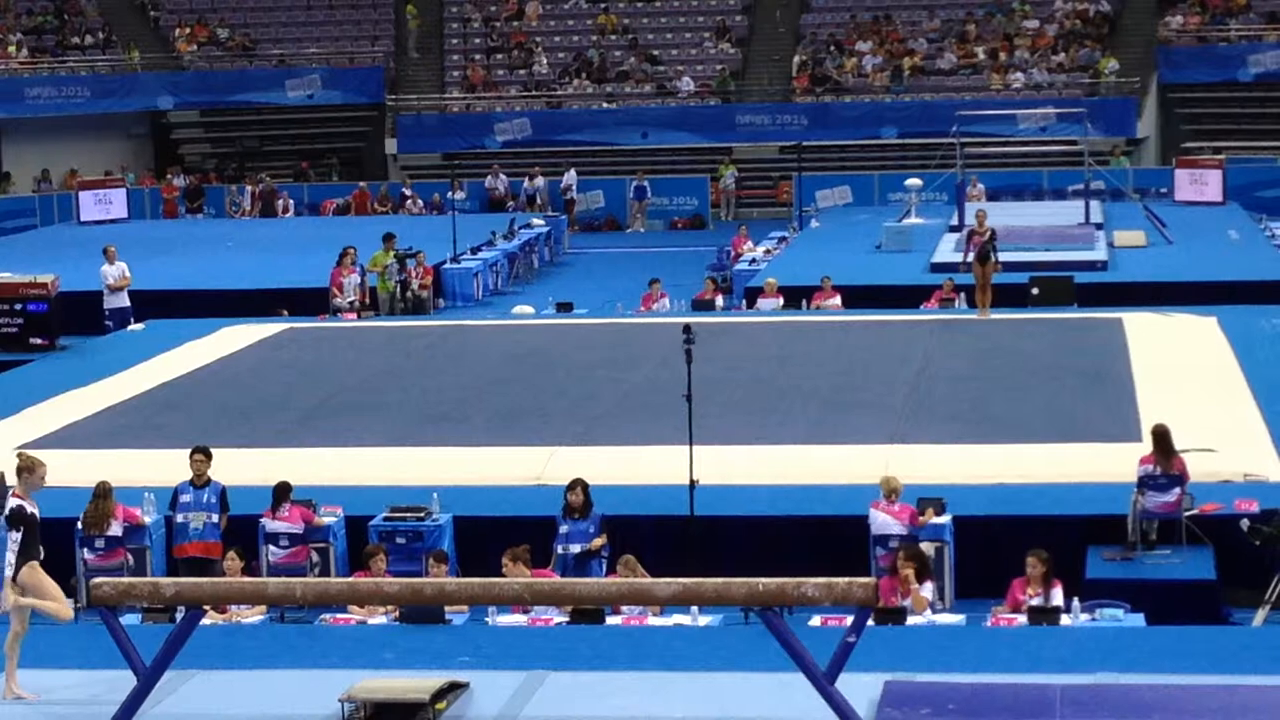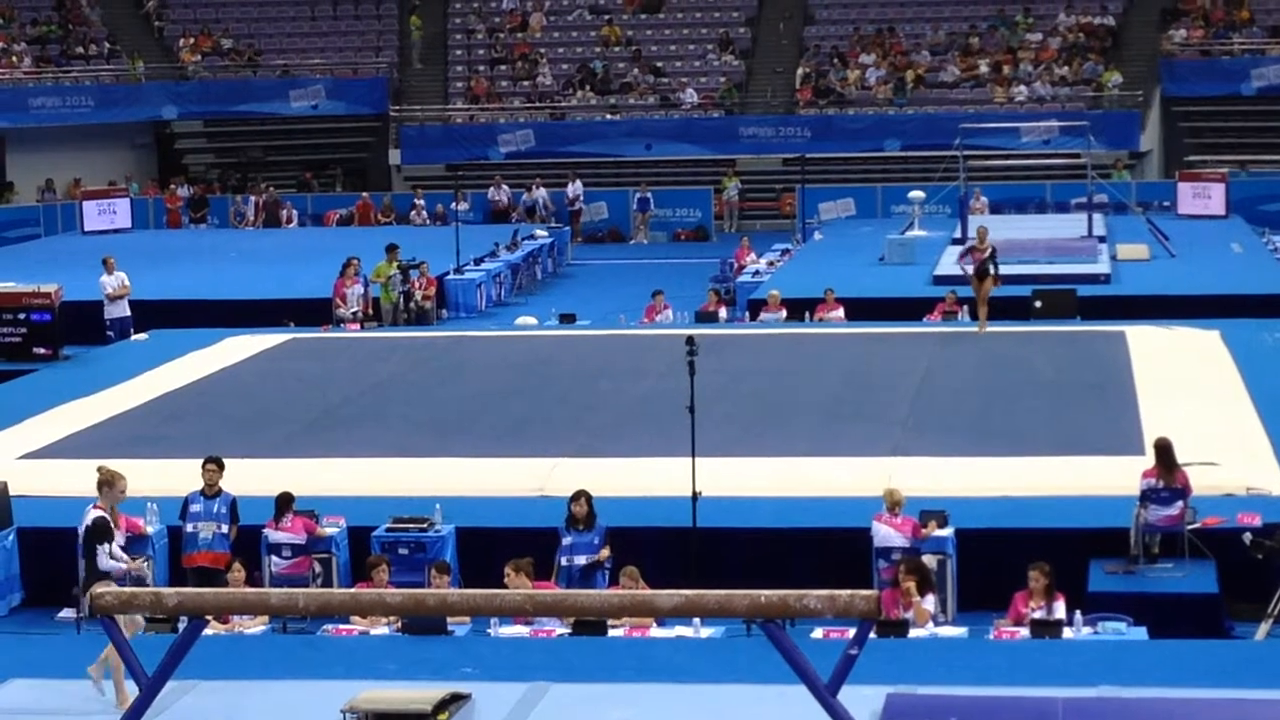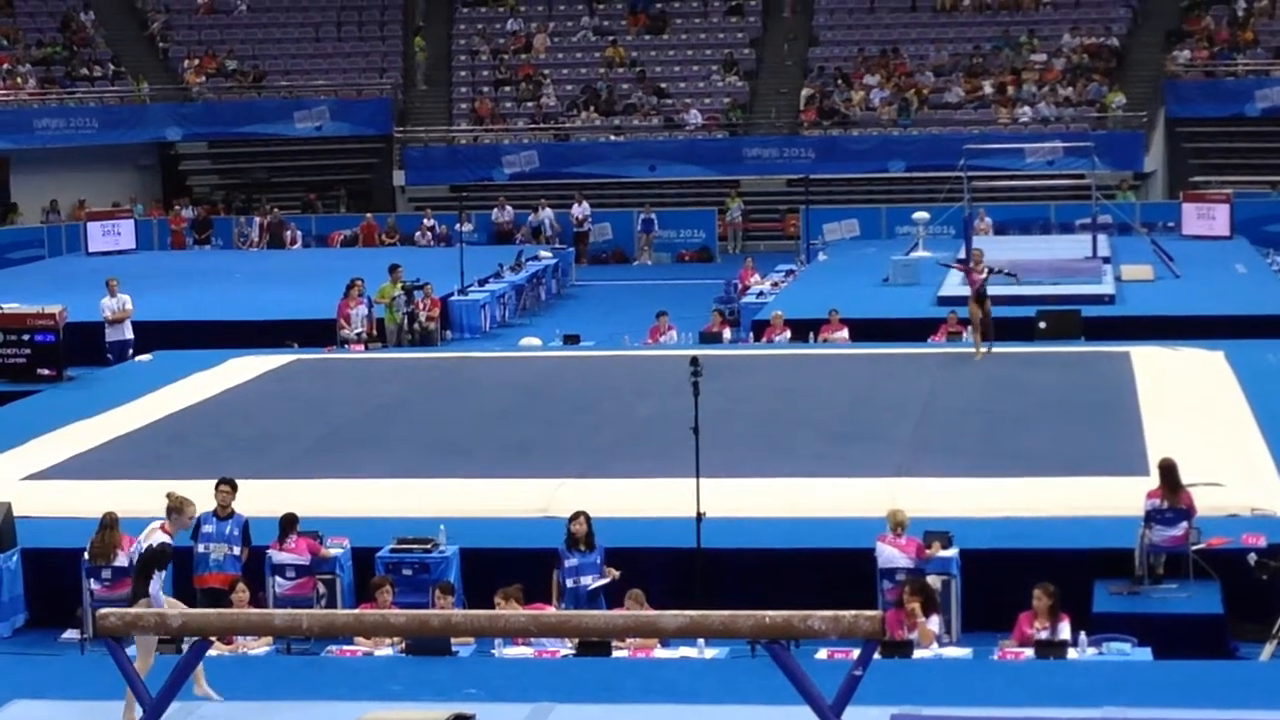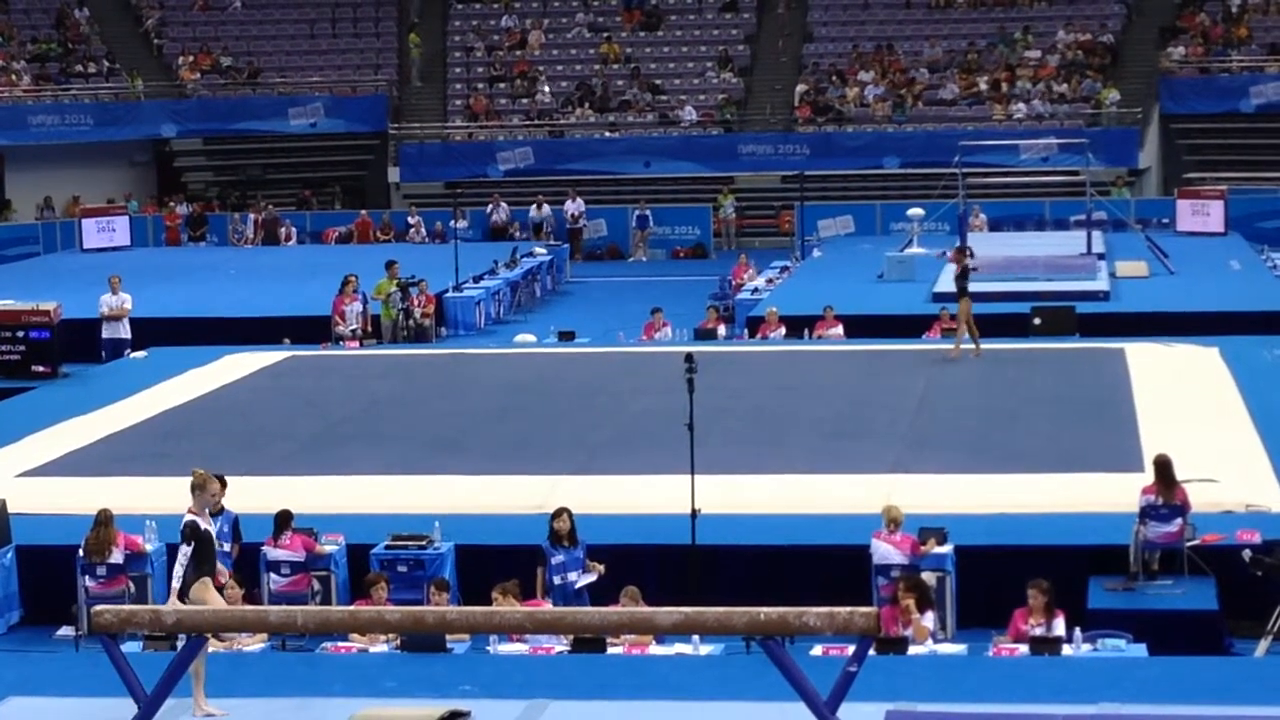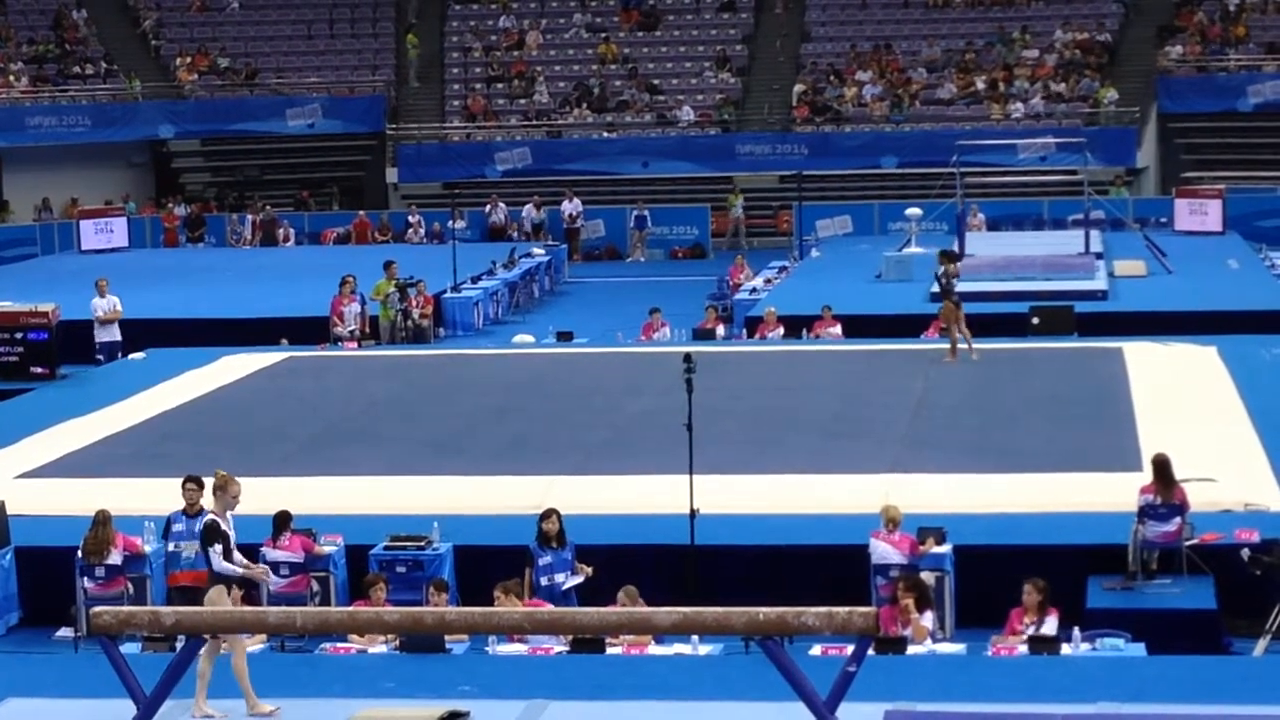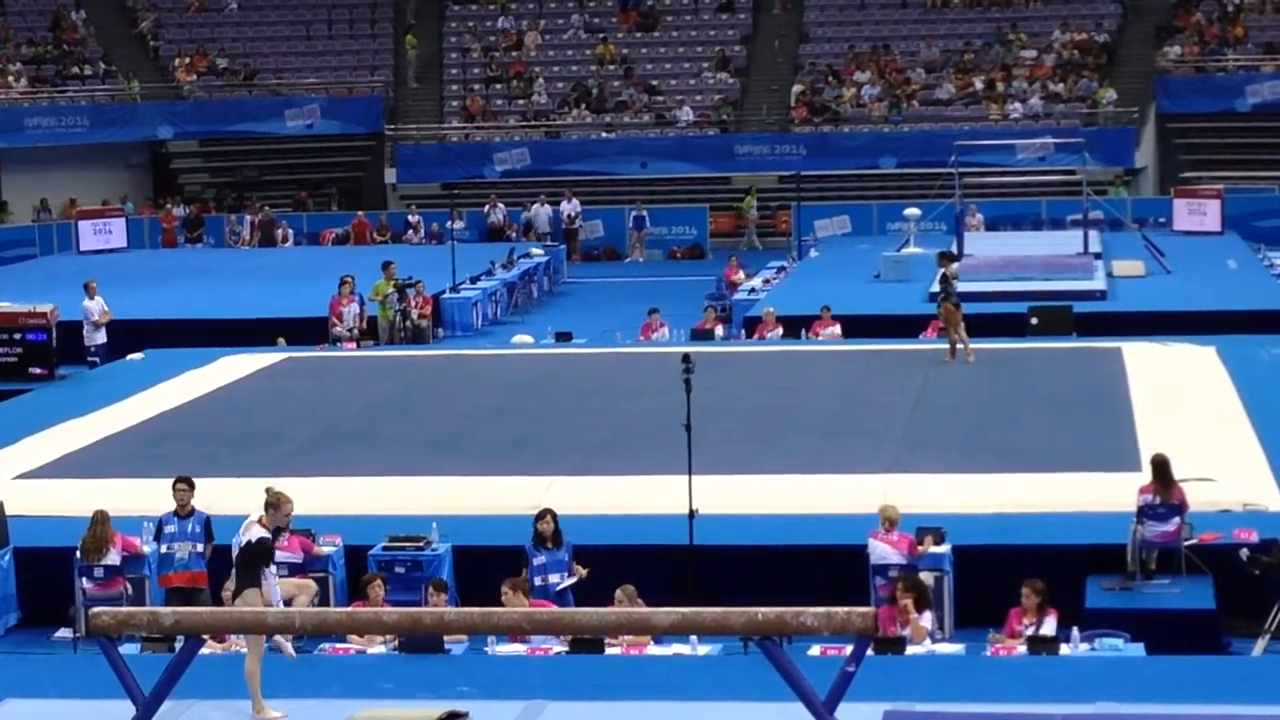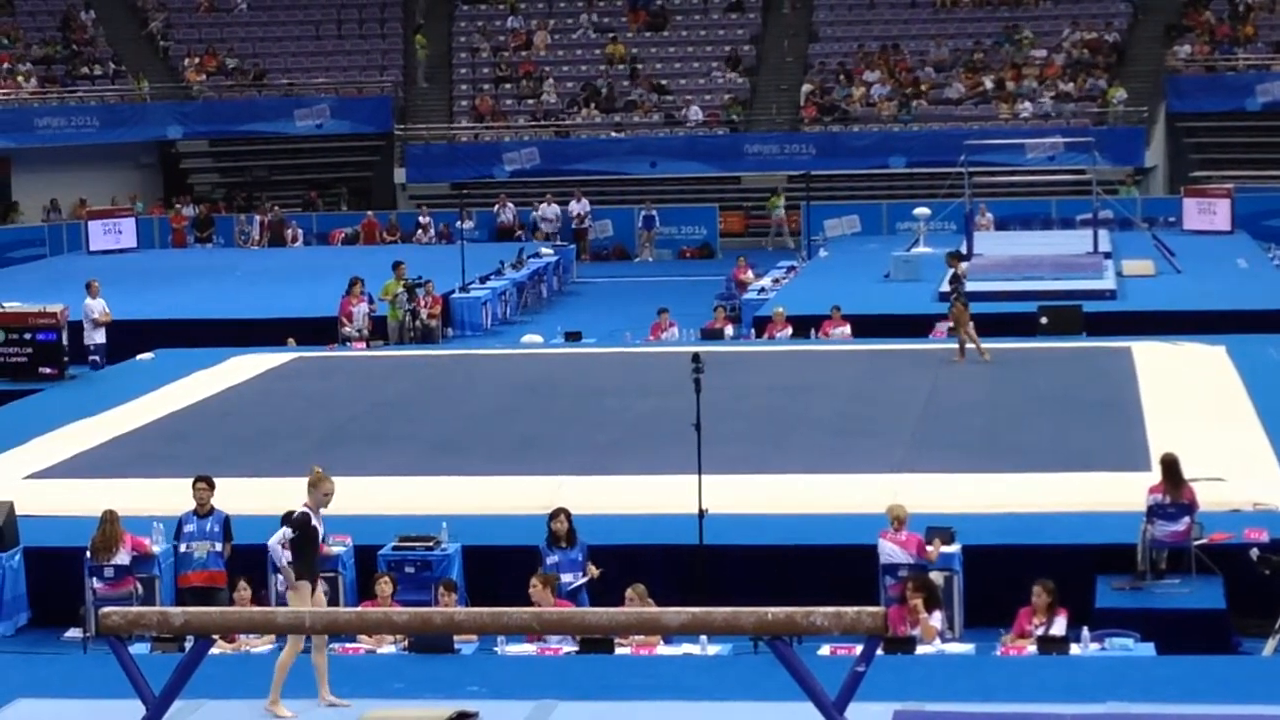
dt=0.7s
person 1, frame 1
left shoulder: (23, 497)
right shoulder: (17, 509)
right elbow: (12, 548)
left wrist: (37, 545)
right wrist: (7, 586)
left hip: (27, 565)
right hip: (26, 568)
left knee: (19, 627)
right knee: (65, 613)
left ankle: (10, 686)
person 1, frame 2
left shoulder: (99, 511)
right shoulder: (100, 521)
right elbow: (104, 563)
left wrist: (128, 562)
right wrist: (131, 568)
left hip: (106, 581)
right hip: (99, 583)
left knee: (136, 623)
left ankle: (98, 667)
right ankle: (121, 698)
person 1, frame 3
left shoulder: (156, 526)
right shoulder: (165, 547)
left elbow: (134, 551)
right elbow: (154, 589)
left hip: (149, 594)
right hip: (146, 601)
right knee: (145, 660)
left ankle: (200, 685)
person 1, frame 4
left shoulder: (205, 515)
right shoulder: (191, 524)
right elbow: (181, 561)
left wrist: (217, 565)
right wrist: (173, 596)
left hip: (206, 582)
right hip: (198, 585)
left ankle: (199, 703)
person 1, frame 5
left shoulder: (227, 518)
right shoulder: (211, 524)
right elbow: (217, 564)
left wrist: (251, 566)
right wrist: (248, 574)
left hip: (223, 589)
right hip: (216, 591)
left knee: (212, 647)
right knee: (238, 646)
person 1, frame 6
left shoulder: (253, 520)
right shoulder: (264, 542)
left elbow: (236, 546)
right elbow: (270, 581)
left wrist: (238, 571)
left hip: (254, 584)
right hip: (249, 592)
right knee: (256, 651)
left ankle: (283, 635)
person 1, frame 7
left shoulder: (317, 516)
right shoulder: (303, 517)
right elbow: (273, 543)
right wrist: (286, 570)
left hip: (313, 582)
right hip: (300, 583)
left knee: (321, 640)
right knee: (295, 644)
left ankle: (324, 694)
